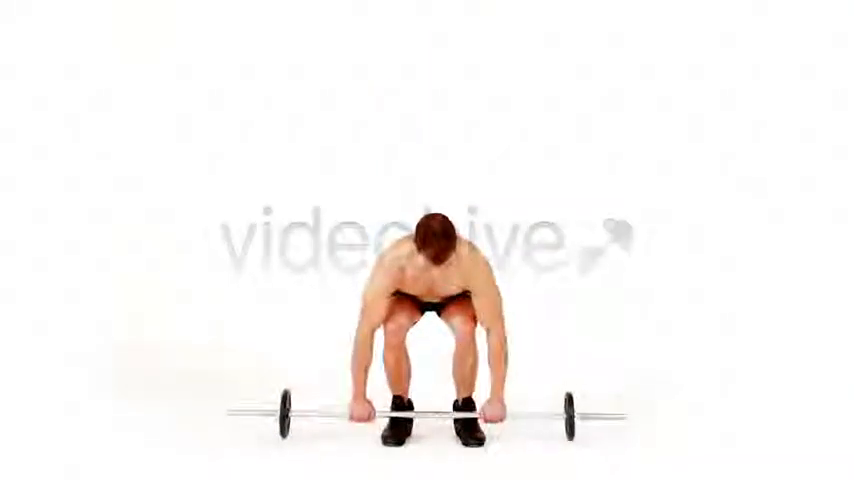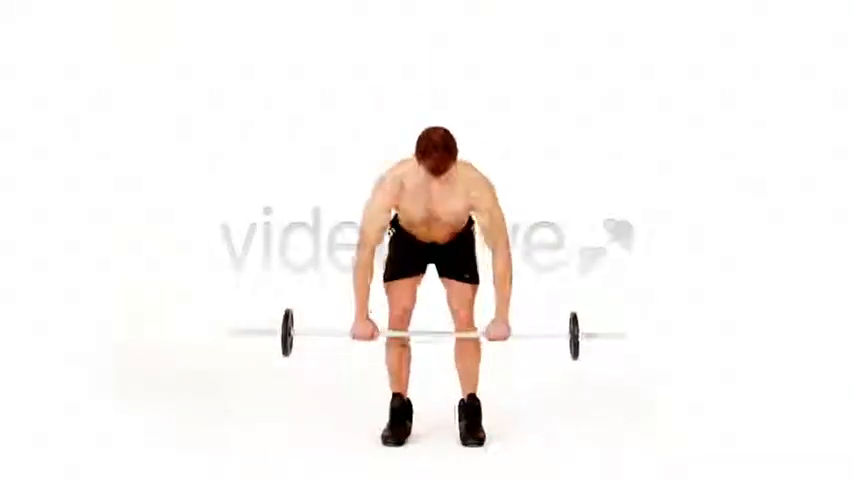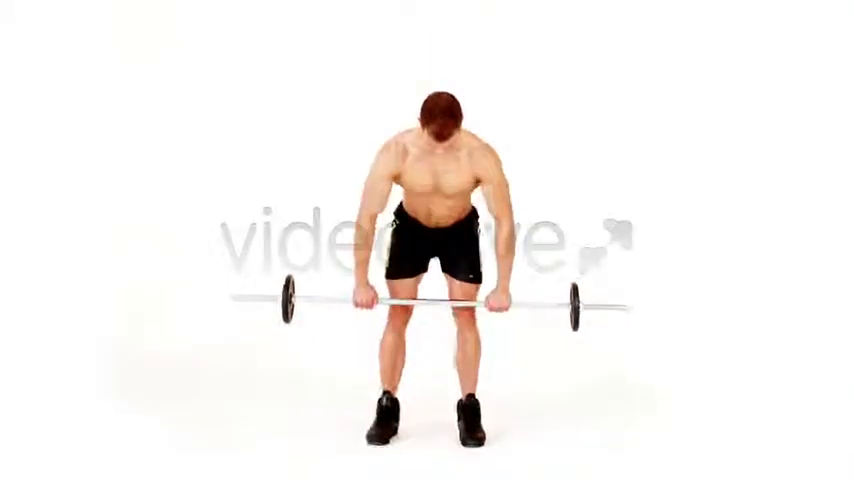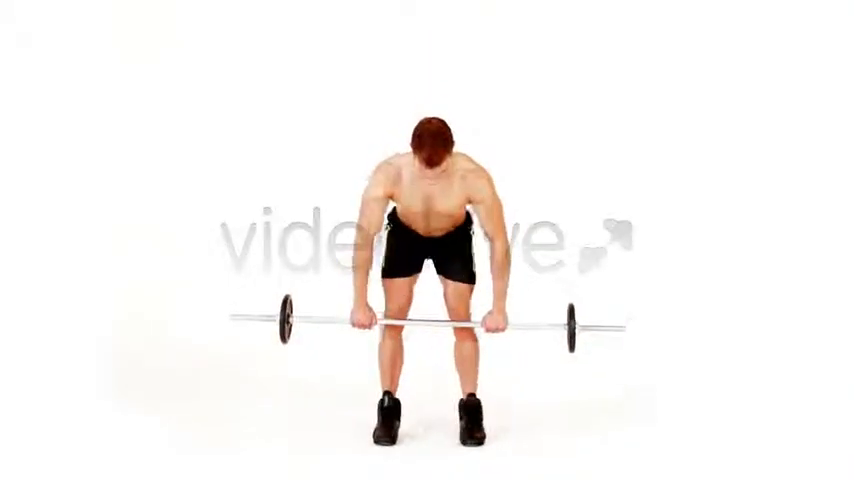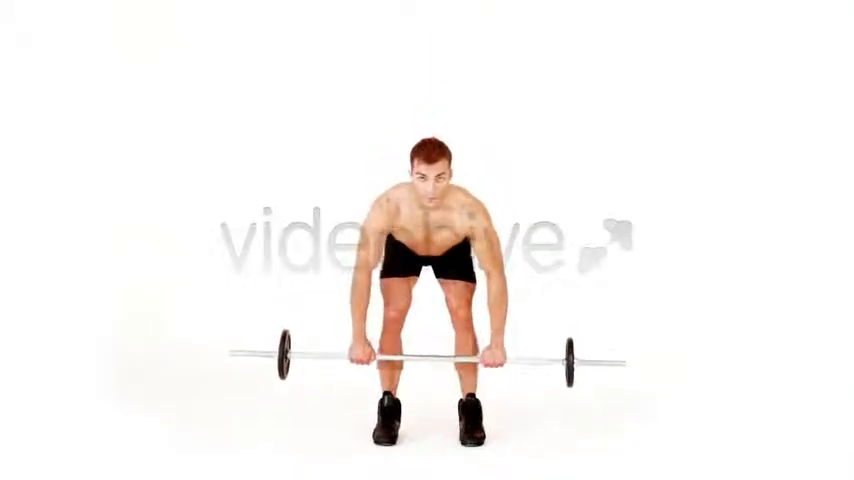
dt=0.5s
person 1, frame 1
left shoulder: (474, 264)
right shoulder: (391, 264)
left elbow: (495, 331)
right elbow: (365, 331)
left wrist: (497, 397)
right wrist: (358, 397)
left hip: (455, 295)
right hip: (407, 294)
left knee: (465, 332)
right knee: (394, 331)
left ankle: (465, 409)
right ankle: (400, 409)
person 1, frame 2
left shoulder: (476, 185)
right shoulder: (392, 183)
left elbow: (500, 249)
right elbow: (365, 248)
left wrist: (501, 317)
right wrist: (361, 315)
left hip: (457, 240)
right hip: (406, 239)
left knee: (463, 318)
right knee: (398, 317)
left ankle: (469, 408)
right ankle: (399, 407)
person 1, frame 3
left shoulder: (481, 156)
right shoulder: (394, 152)
left elbow: (504, 221)
right elbow: (366, 217)
left wrist: (502, 286)
right wrist: (361, 281)
left hip: (460, 230)
right hip: (410, 228)
left knee: (465, 317)
right knee: (398, 316)
left ankle: (468, 408)
right ankle: (387, 408)
person 1, frame 4
left shoulder: (475, 178)
right shoulder: (387, 174)
left elbow: (499, 241)
right elbow: (364, 236)
left wrist: (499, 306)
right wrist: (360, 302)
left hip: (454, 235)
right hip: (404, 233)
left knee: (461, 318)
right knee: (394, 317)
left ankle: (470, 407)
right ankle: (388, 407)
person 1, frame 5
left shoulder: (471, 212)
right shoulder: (387, 207)
left elbow: (495, 276)
right elbow: (363, 272)
left wrist: (497, 342)
right wrist: (359, 338)
left hip: (452, 250)
right hip: (402, 248)
left knee: (462, 317)
right knee: (393, 317)
left ankle: (469, 407)
right ankle: (388, 407)
